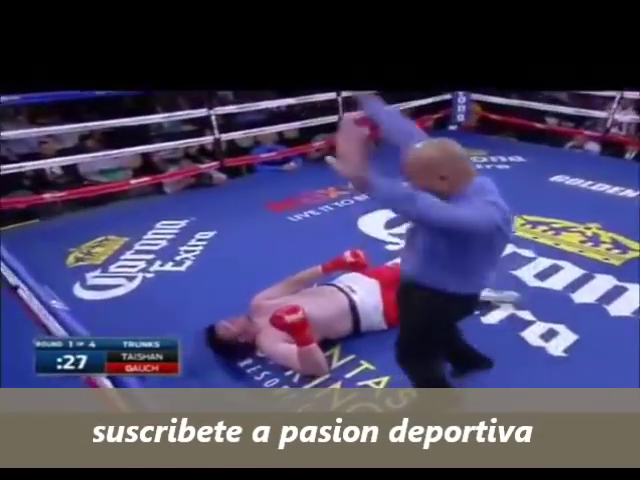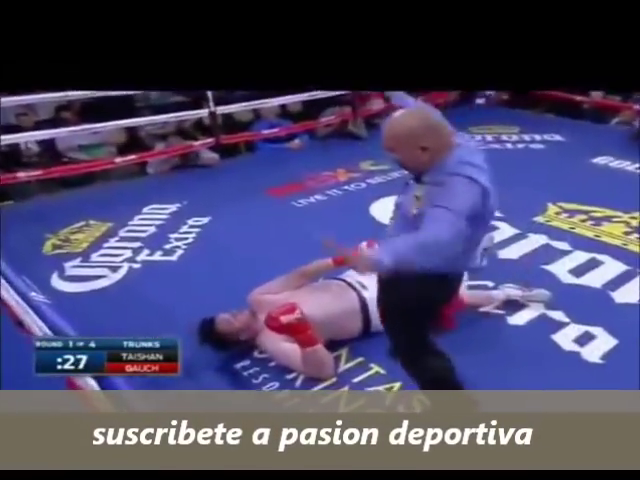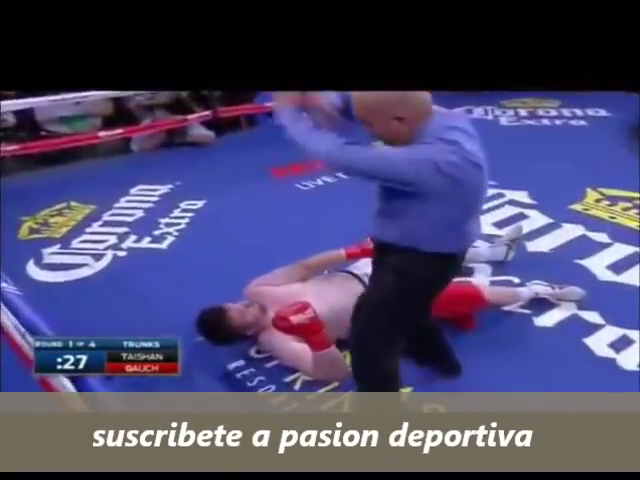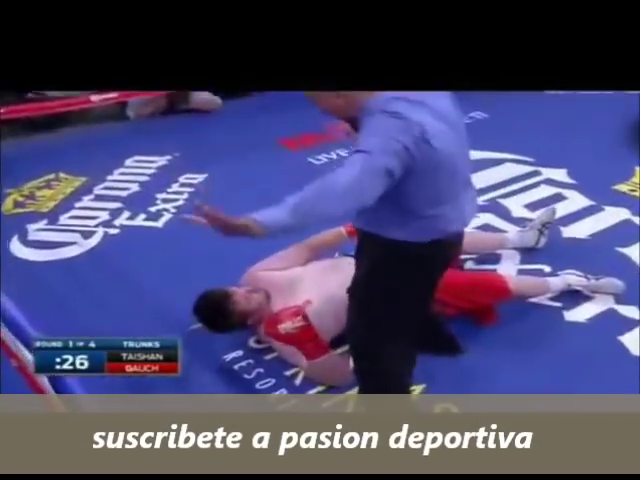
dt=0.3s
person 1, frame 1
left shoulder: (258, 304)
right shoulder: (270, 345)
left elbow: (291, 283)
right elbow: (318, 368)
left wrist: (330, 266)
right wrist: (300, 334)
left hip: (347, 283)
right hip: (371, 312)
right ankle: (481, 296)
person 1, frame 2
left shoulder: (258, 299)
right shoulder: (272, 343)
left elbow: (300, 275)
right elbow: (323, 369)
left wrist: (340, 259)
right wrist: (300, 332)
left hip: (355, 280)
right hip: (376, 312)
right knee: (450, 298)
right ankle: (505, 294)
person 1, frame 3
left shoulder: (257, 291)
right shoulder: (276, 342)
left elbow: (304, 268)
right elbow: (335, 372)
left wrist: (354, 251)
right wrist: (313, 334)
left hip: (362, 273)
right knee: (470, 297)
left ankle: (490, 252)
right ankle: (532, 292)
person 1, frame 4
left shoulder: (258, 276)
right shoulder: (283, 335)
left elbow: (306, 248)
right elbow: (340, 374)
left wrist: (354, 226)
right wrist: (305, 343)
right knee: (497, 286)
left ankle: (522, 237)
right ankle: (565, 282)
person 2, frame 1
left shoulder: (485, 213)
right shoulder: (449, 170)
left elbow: (429, 211)
left wrist: (365, 180)
left hip: (442, 298)
right hip: (427, 286)
left knee: (413, 355)
right knee: (429, 329)
right ankle: (468, 359)
person 2, frame 2
left shoulder: (461, 188)
right shoulder: (456, 147)
left elbow: (436, 238)
right elbow: (425, 119)
left wrist: (380, 259)
right wrist: (398, 97)
left hip: (427, 279)
right hip: (410, 274)
left knee: (411, 348)
person 2, frame 3
left shoulder: (433, 160)
right shoulder: (441, 120)
left elbow: (348, 157)
left wrist: (289, 115)
right wrist: (321, 102)
left hip: (418, 259)
right hip: (416, 251)
left knee: (369, 336)
right knee: (404, 311)
right ankle: (439, 358)
person 2, frame 4
left shoulder: (391, 132)
right shoulder: (420, 97)
left elbow: (345, 187)
left hip: (403, 248)
right hip: (439, 232)
left knee: (373, 335)
right knee: (405, 303)
right ankle: (439, 341)
